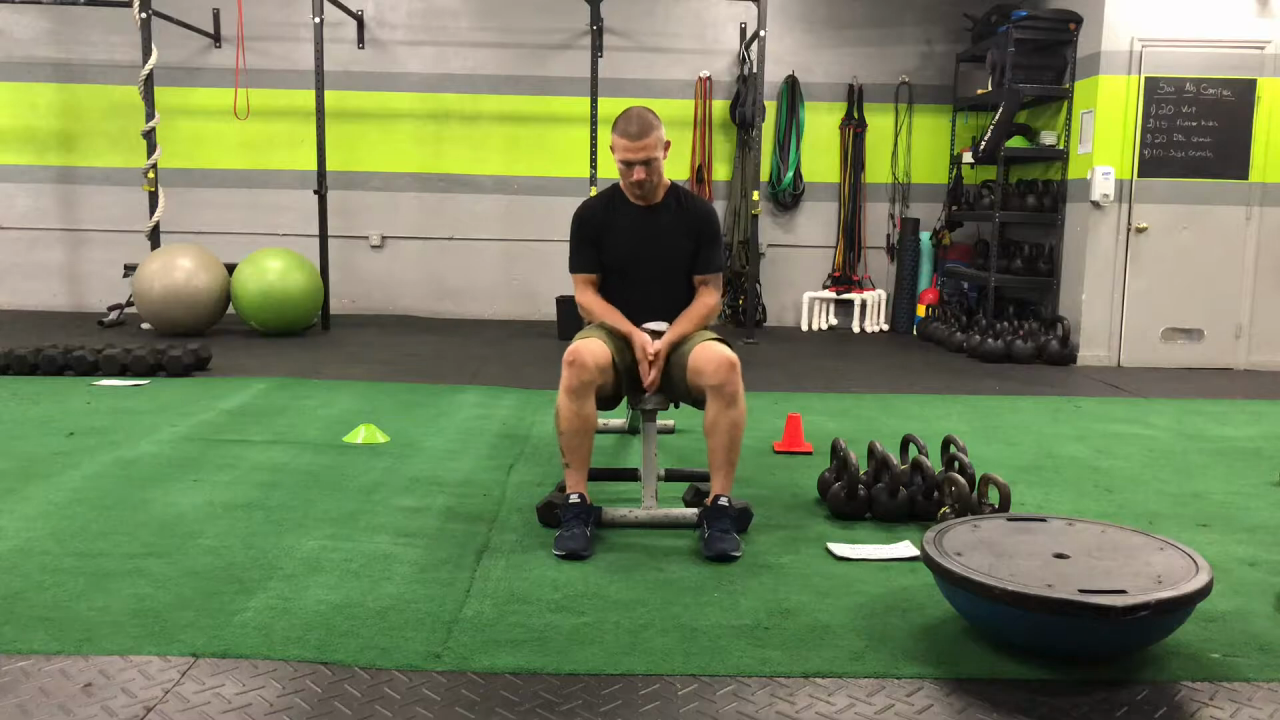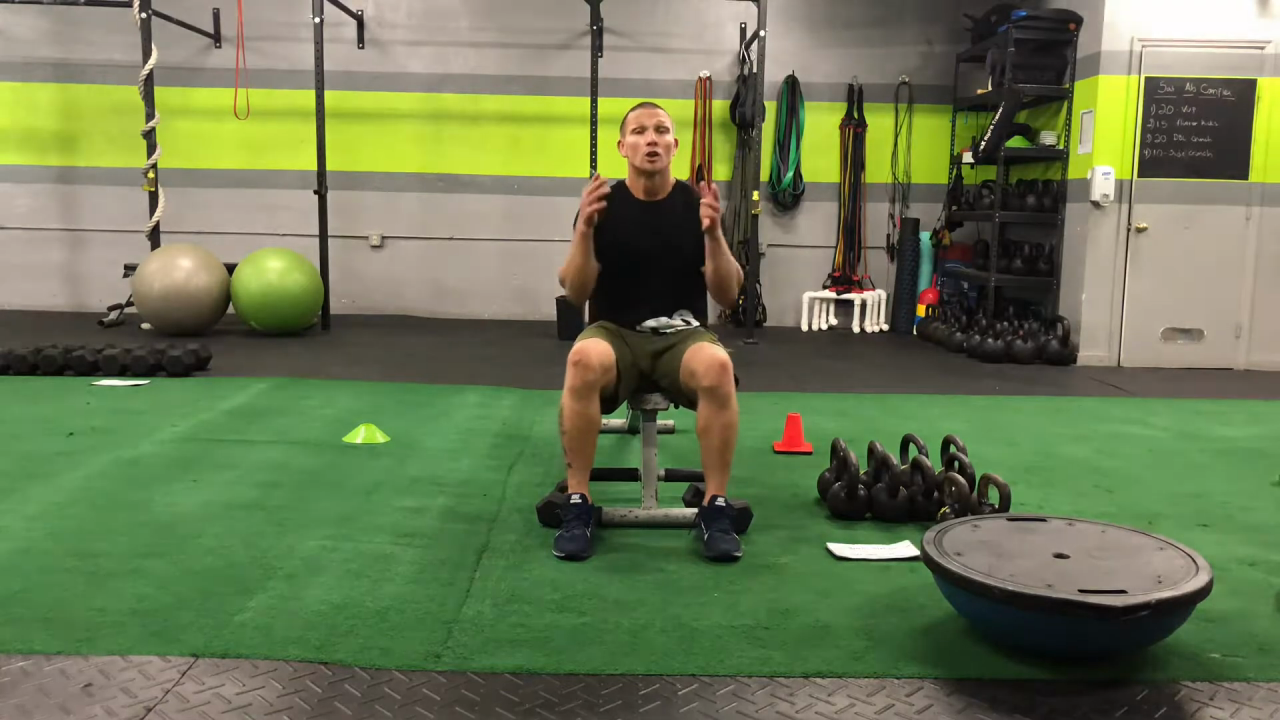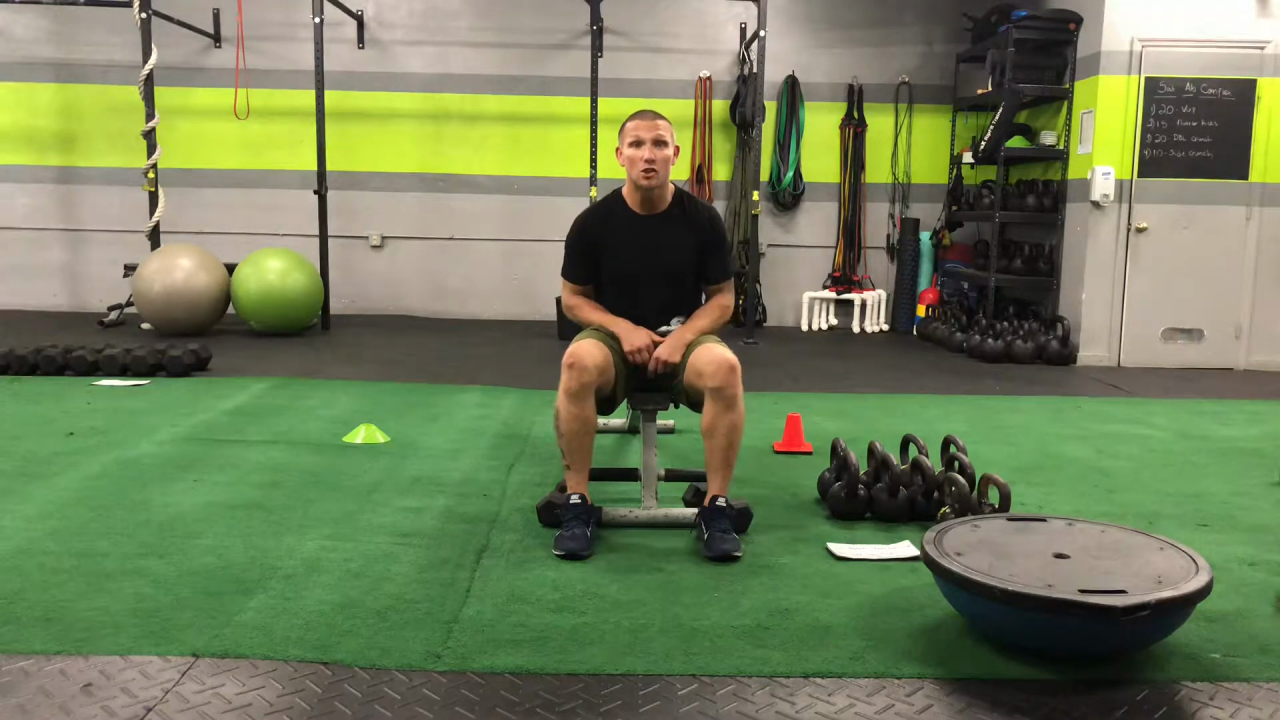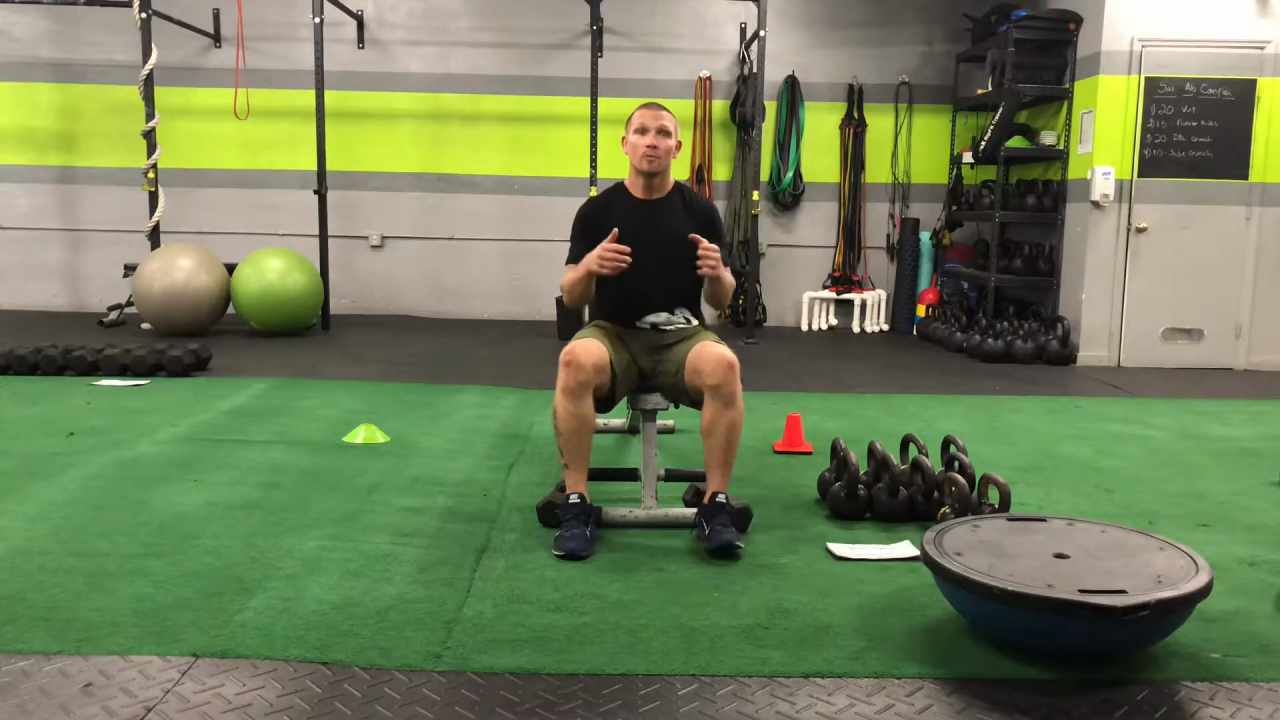
dt=1s
person 1, frame 1
left shoulder: (697, 213)
right shoulder: (593, 214)
left elbow: (709, 294)
right elbow: (584, 293)
left wrist: (666, 342)
right wrist: (633, 334)
left hip: (680, 336)
right hip: (616, 333)
left knee: (724, 365)
right knee: (579, 360)
left ankle: (718, 506)
right ankle: (576, 503)
person 1, frame 2
left shoulder: (696, 206)
right shoulder: (603, 206)
left elbow: (729, 296)
right elbow: (576, 293)
left wrist: (713, 234)
right wrist: (583, 228)
left hip: (681, 334)
right hip: (616, 332)
left knee: (717, 367)
right knee: (584, 360)
left ankle: (715, 507)
right ankle: (578, 504)
person 1, frame 3
left shoulder: (702, 219)
right shoulder: (593, 222)
left elbow: (722, 299)
right elbow: (574, 299)
left wrist: (682, 337)
right wrist: (623, 328)
left hip: (683, 337)
right hip: (616, 335)
left knee: (725, 367)
right knee: (578, 362)
left ankle: (716, 508)
right ankle: (577, 504)
person 1, frame 4
left shoulder: (699, 210)
right shoulder: (597, 210)
left elbow: (723, 299)
right elbow: (571, 295)
left wrist: (716, 271)
right wrist: (590, 264)
left hip: (681, 334)
right hip: (613, 332)
left knee: (724, 366)
right knee: (574, 361)
left ankle: (715, 505)
right ankle: (576, 505)
